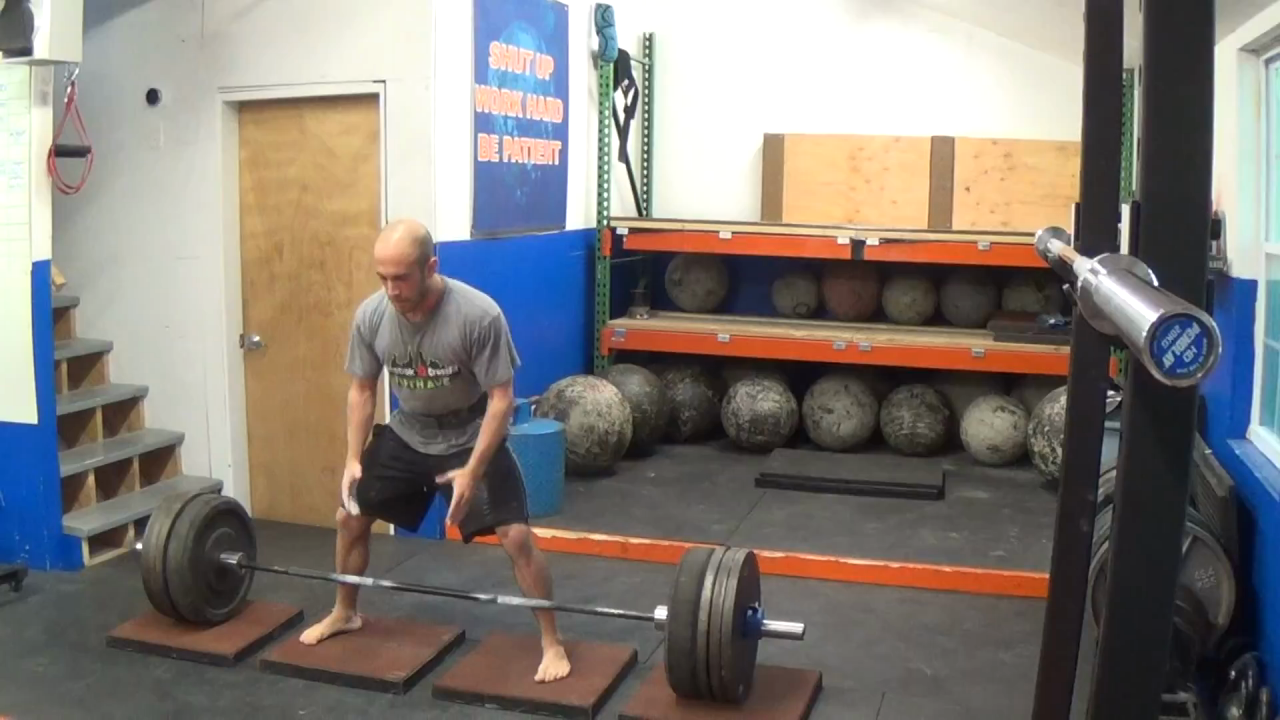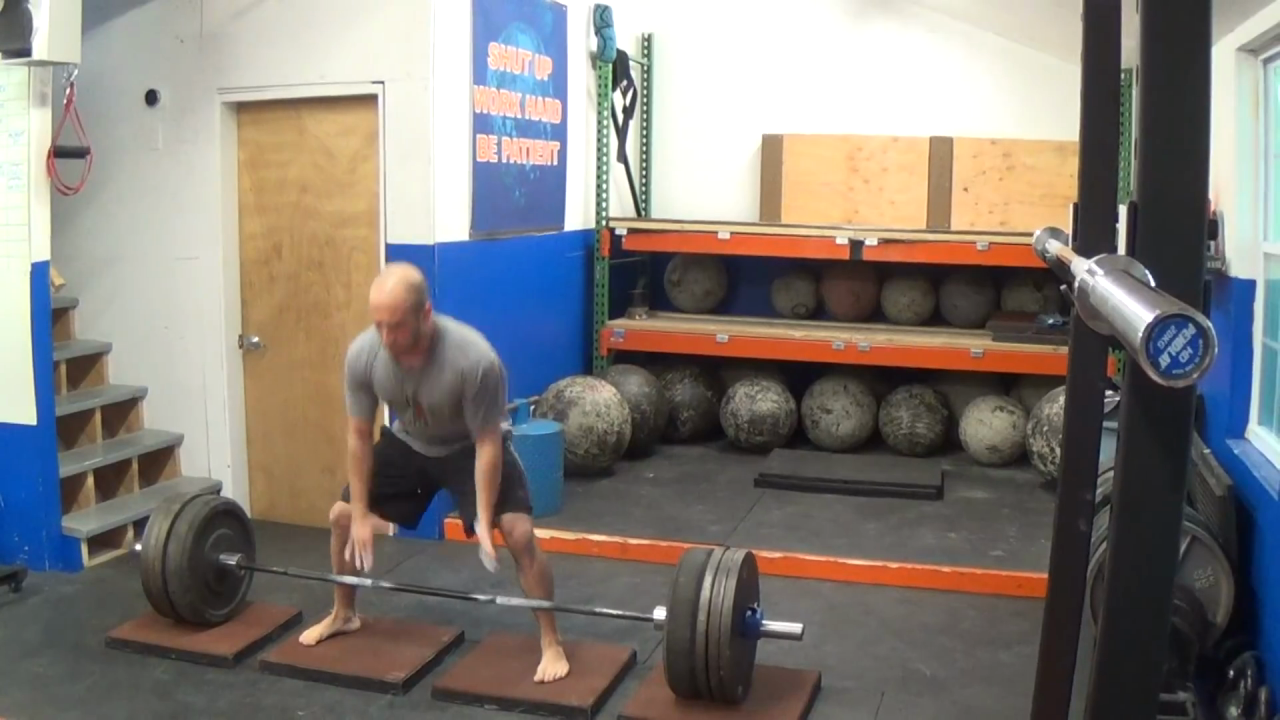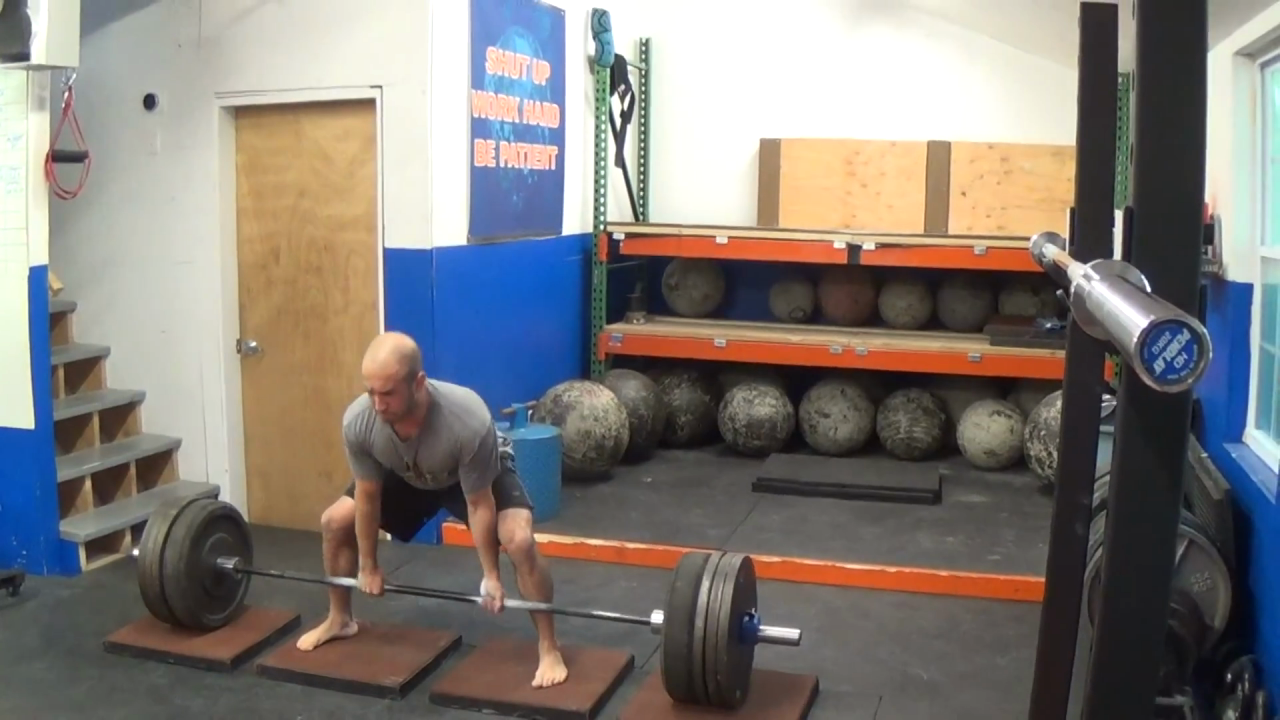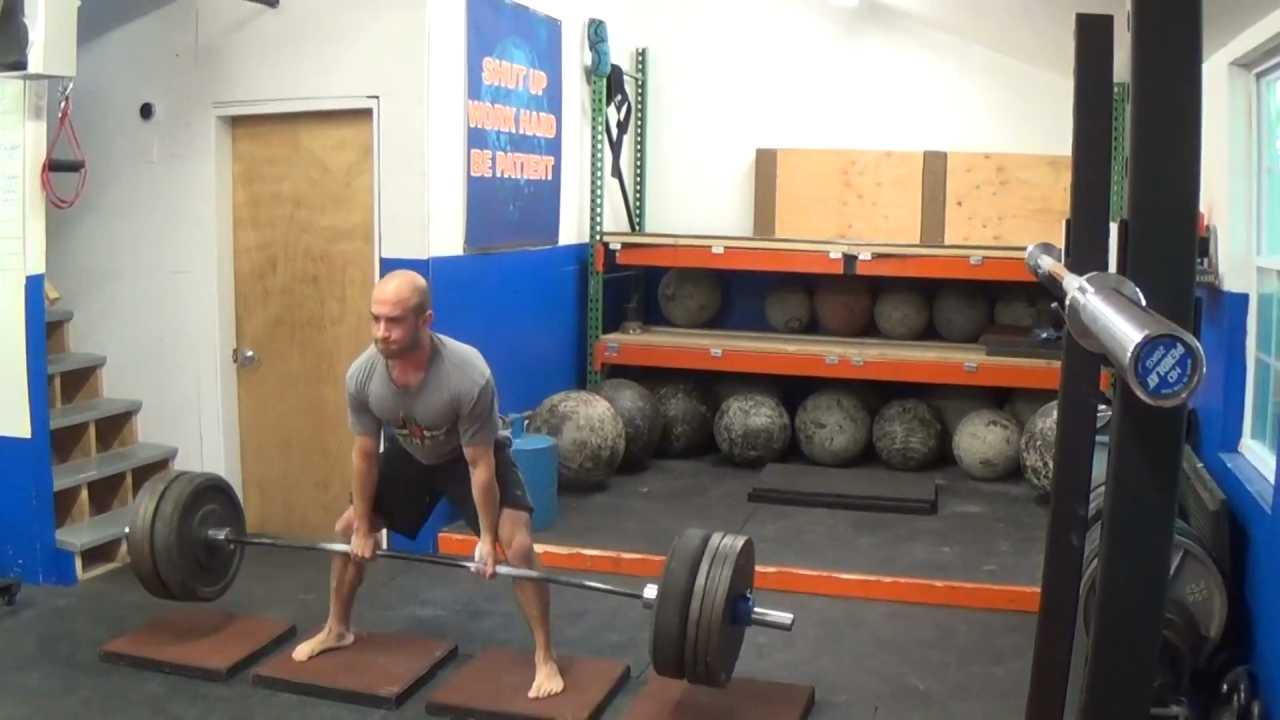
dt=0.4s
person 1, frame 1
left shoulder: (479, 314)
right shoulder: (371, 315)
left elbow: (501, 398)
right elbow: (361, 389)
left wrist: (473, 471)
right wrist: (352, 458)
left hip: (471, 437)
right hip: (405, 434)
left knee: (516, 538)
right knee: (350, 518)
left ankle: (552, 643)
right ankle: (344, 614)
person 1, frame 2
left shoulder: (472, 359)
right shoulder: (362, 357)
left elbow: (488, 445)
right elbow: (360, 436)
left wrist: (485, 522)
right wrist: (362, 513)
left hip: (471, 444)
right hip: (409, 445)
left knee: (518, 535)
right knee: (342, 521)
left ankle: (550, 642)
right ankle: (344, 614)
person 1, frame 3
left shoulder: (469, 423)
right shoulder: (358, 421)
left elbow: (479, 505)
right elbow: (367, 496)
left wrist: (491, 577)
right wrist: (368, 566)
left hip: (481, 475)
right hip: (407, 474)
left knee: (519, 542)
right knee: (334, 523)
left ankle: (548, 651)
right ankle: (338, 621)
person 1, frame 4
left shoulder: (468, 376)
right shoulder: (362, 375)
left elbow: (480, 464)
right elbow: (366, 453)
left wrist: (487, 539)
right wrist: (362, 527)
left hip: (474, 454)
right hip: (410, 454)
left knee: (516, 549)
right knee: (347, 532)
left ankle: (545, 660)
right ankle: (336, 630)
